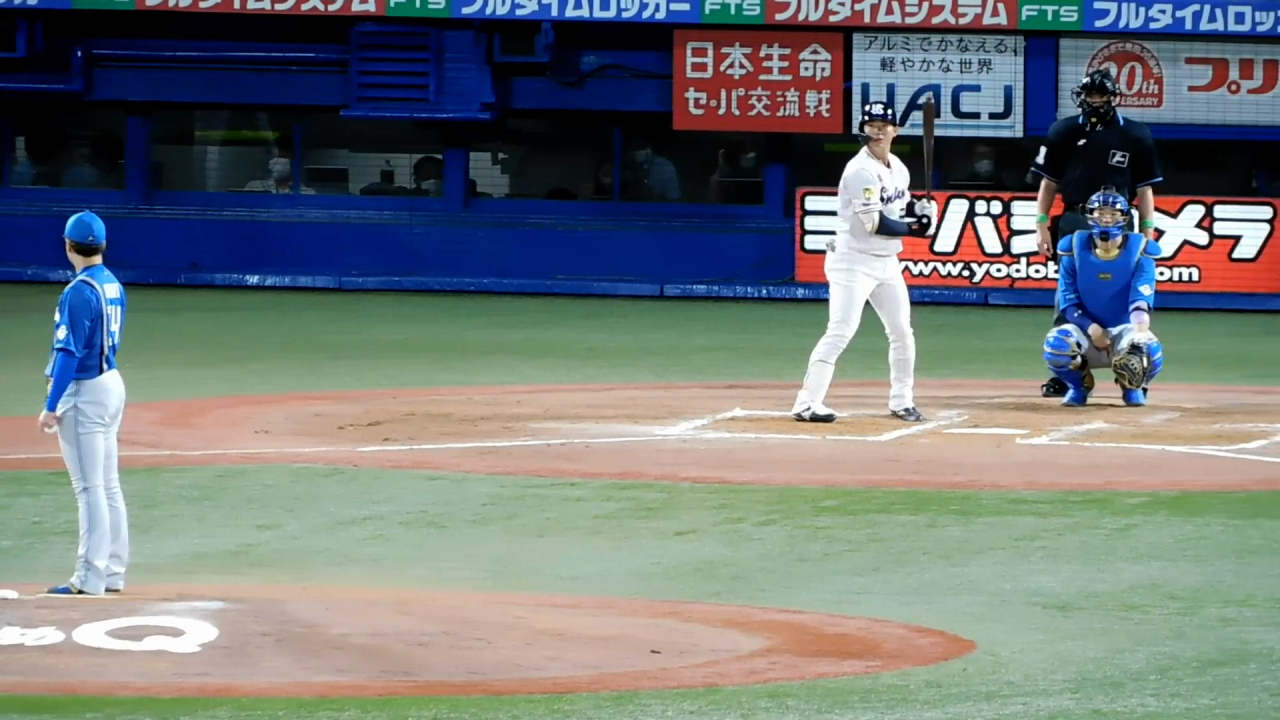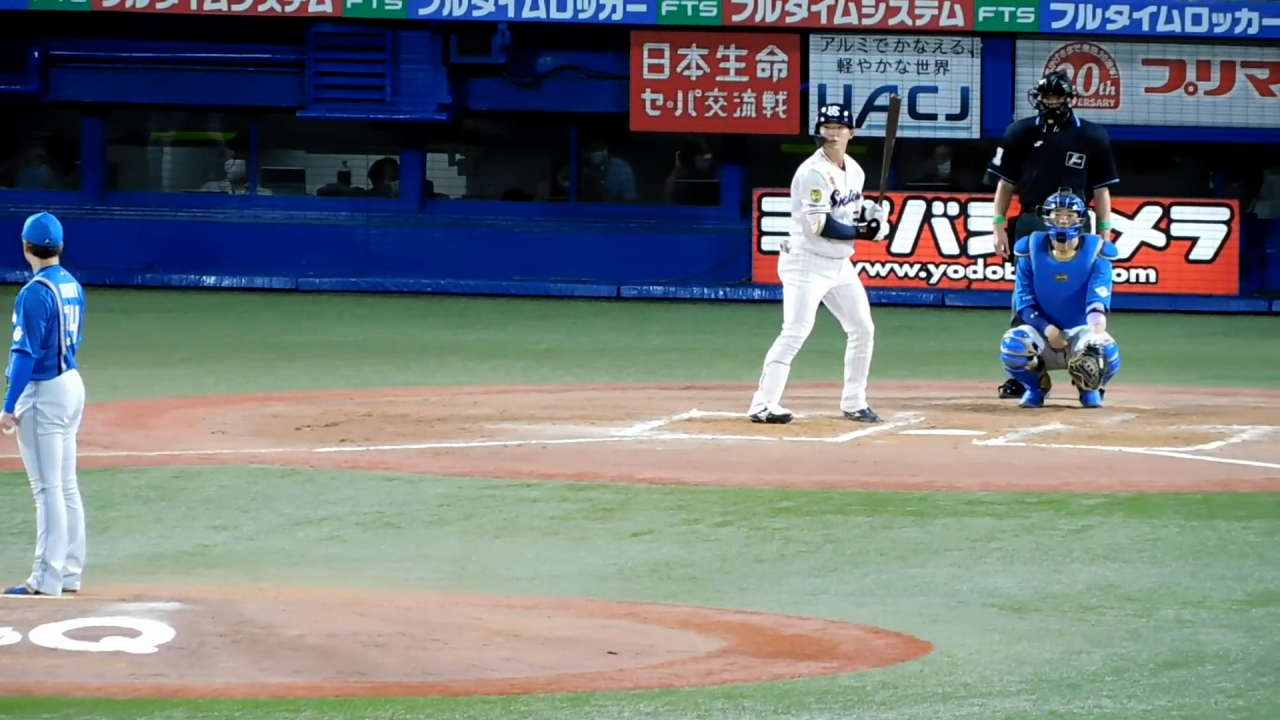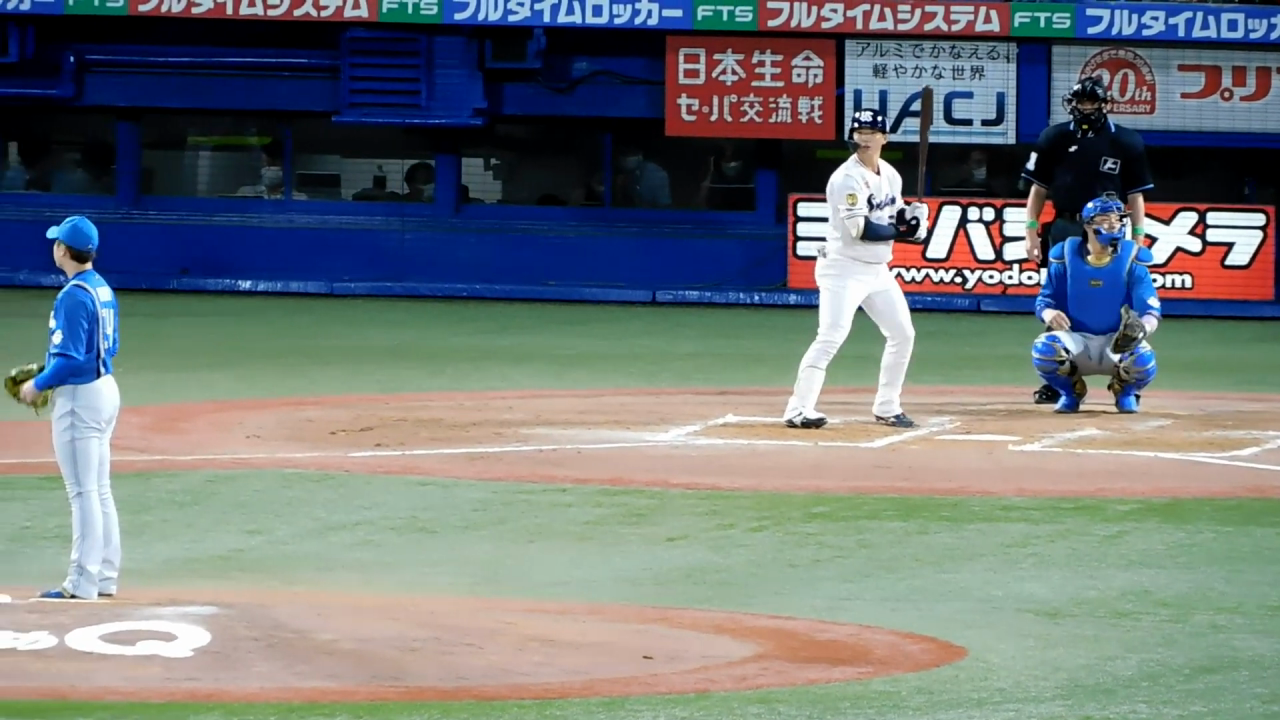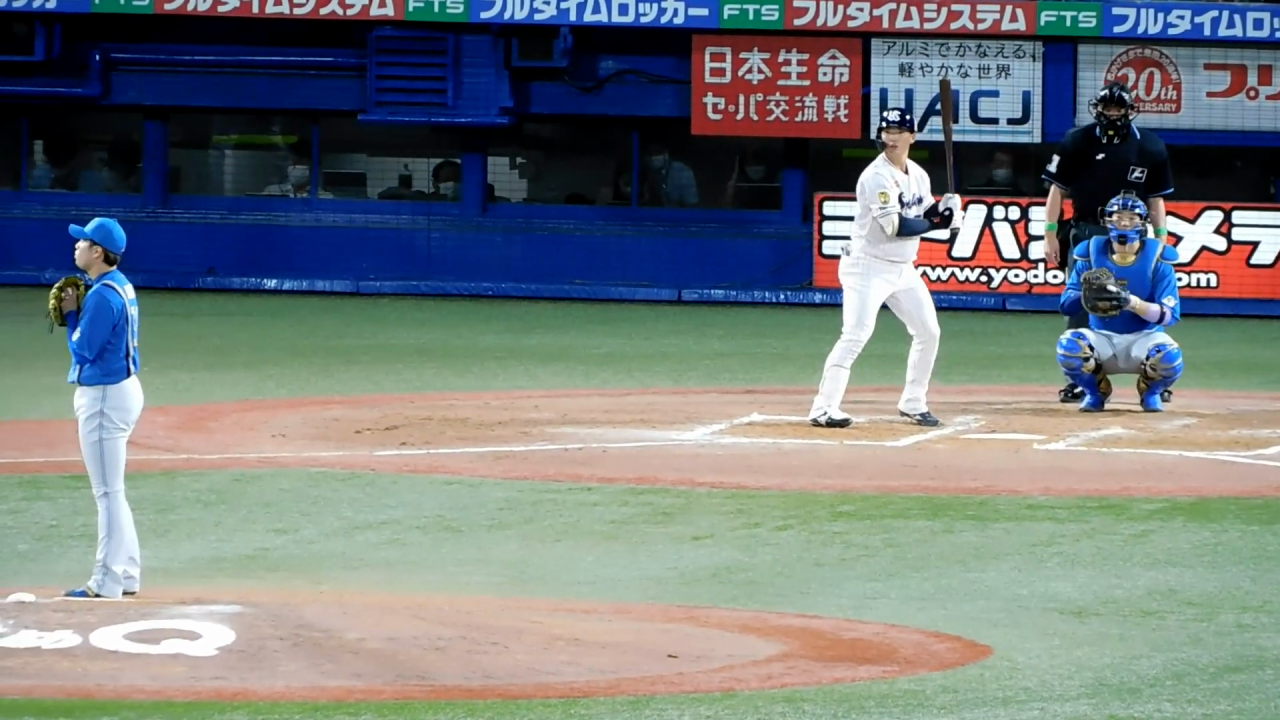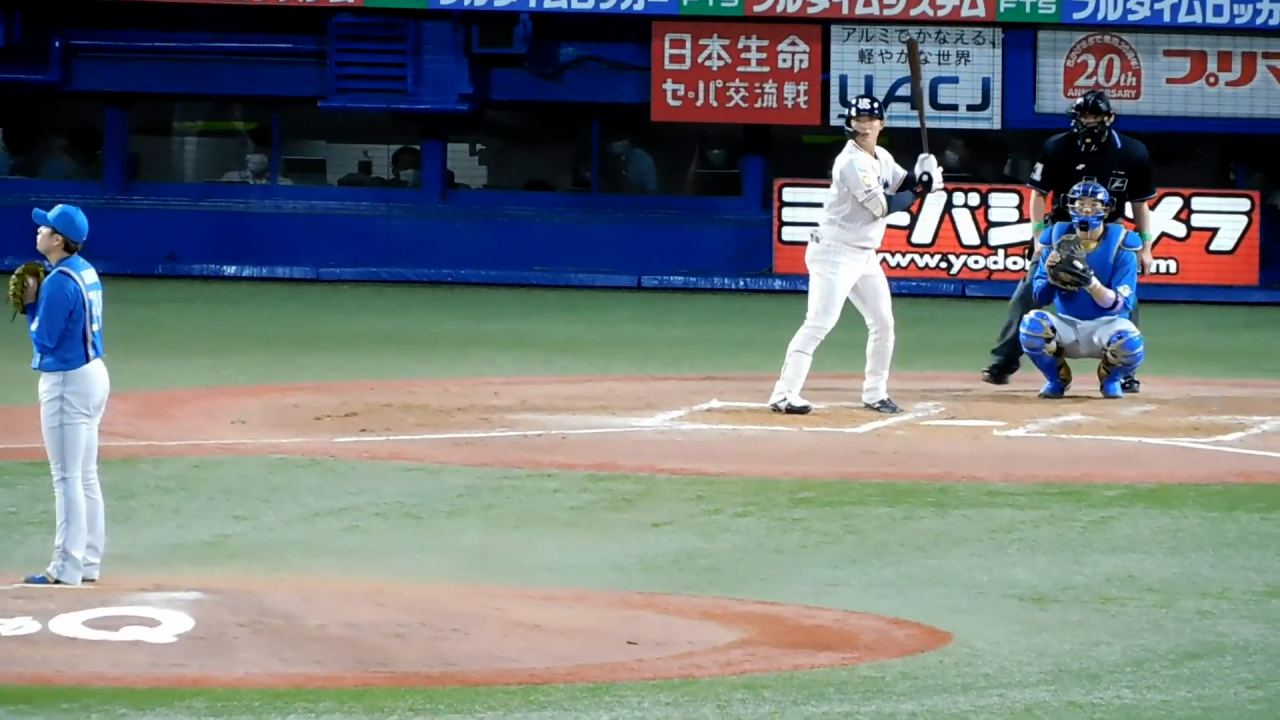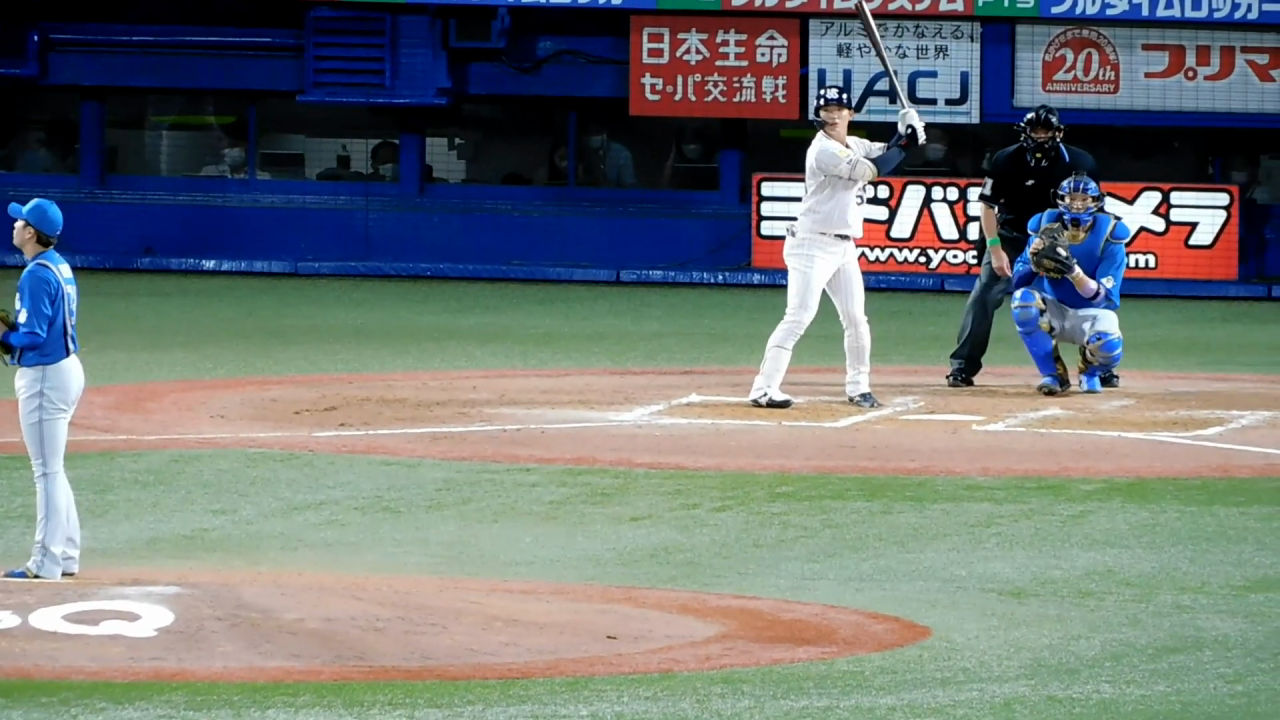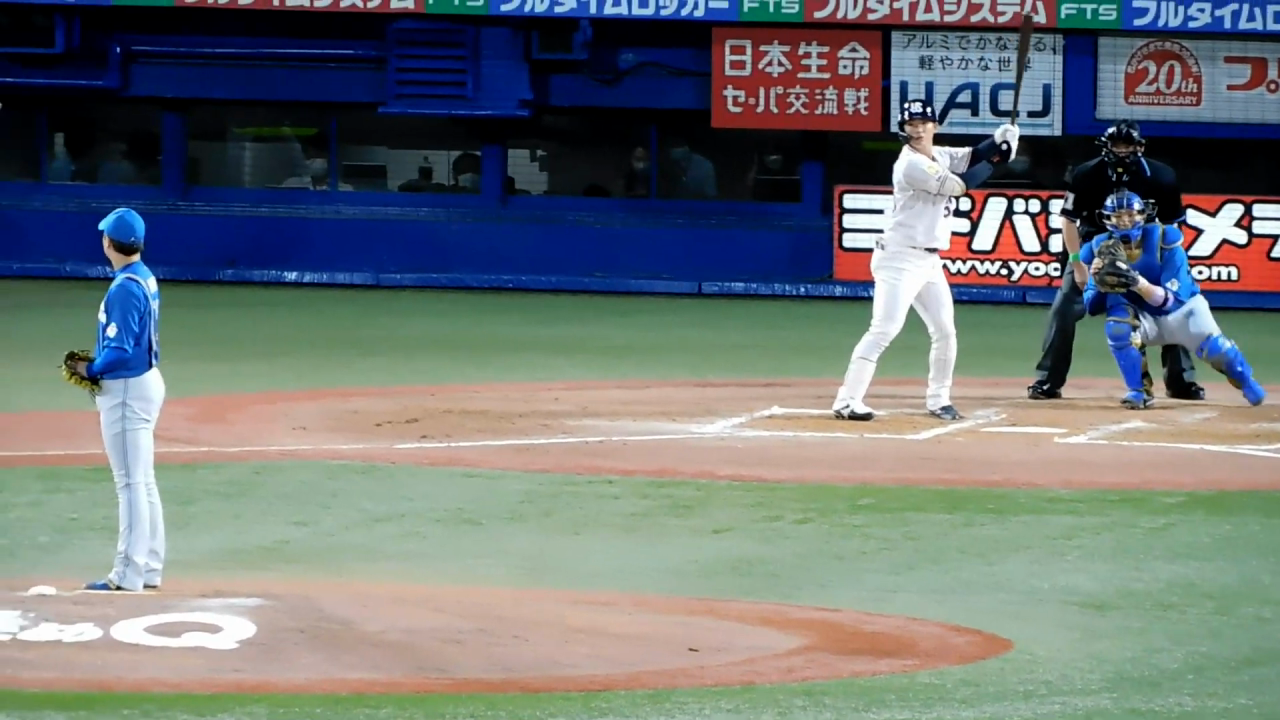
dt=0.5s
person 1, frame 1
left shoulder: (79, 291)
right shoulder: (113, 285)
left elbow: (69, 353)
left wrist: (51, 406)
left hip: (84, 392)
right hip: (111, 384)
left knee: (89, 488)
right knee: (108, 485)
left ankle: (91, 579)
right ankle: (112, 571)
person 1, frame 2
left shoulder: (35, 292)
right shoulder: (72, 285)
left hip: (43, 393)
right hip: (70, 384)
left knee: (47, 488)
right knee: (66, 486)
left ankle: (48, 579)
right ankle: (69, 572)
person 1, frame 3
left shoulder: (72, 296)
right shoulder: (102, 289)
left elbow: (68, 359)
left wrist: (37, 385)
right wrist: (46, 376)
left hip: (78, 398)
right hip: (104, 390)
left knee: (82, 492)
right knee: (100, 490)
left ankle: (82, 584)
right ankle: (104, 576)
person 1, frame 4
left shoulder: (102, 294)
right shoulder: (118, 285)
left elbow: (82, 351)
left wrist: (71, 313)
right wrist: (74, 312)
left hip: (104, 396)
right hip: (120, 390)
left knee: (108, 492)
right knee: (112, 490)
left ankle: (108, 583)
right ankle: (127, 573)
person 1, frame 5
left shoulder: (59, 281)
right shoulder: (85, 271)
left elbow: (44, 341)
left wrist: (31, 305)
right wrist: (38, 302)
left hip: (68, 382)
right hip: (92, 374)
left knee: (67, 477)
right knee: (85, 476)
left ankle: (67, 569)
right ankle: (88, 561)
person 1, frame 6
left shoulder: (36, 274)
right shoulder: (59, 266)
left elbow: (33, 335)
left hip: (45, 377)
right hip: (65, 369)
left knee: (46, 471)
right knee: (52, 470)
left ankle: (47, 564)
right ankle: (65, 555)
person 1, frame 7
left shoulder: (124, 287)
right shoulder: (145, 278)
left elbow: (119, 350)
left wrist: (90, 370)
right wrist: (98, 365)
left hip: (127, 390)
right hip: (144, 381)
left knee: (130, 483)
right knee: (143, 481)
left ankle: (129, 575)
right ankle: (149, 567)
person 2, frame 1
left shoulder: (899, 168)
right shoulder: (860, 170)
left elbow: (900, 206)
right elbow: (874, 223)
left wrist: (918, 209)
right wrist: (914, 228)
left hip: (887, 262)
right hip: (853, 261)
left knee: (902, 330)
right knee: (840, 332)
left ankle: (902, 401)
right ankle: (807, 403)
person 2, frame 2
left shoulder: (854, 170)
right shoulder: (813, 172)
right elbow: (821, 225)
left wrist: (870, 213)
right wrist: (863, 232)
left hip: (840, 264)
right hip: (806, 262)
left knee: (862, 328)
right knee: (795, 332)
left ankle: (854, 402)
right ankle: (763, 405)
person 2, frame 3
left shoulder: (890, 175)
right shoulder: (846, 177)
right elbow: (860, 230)
left wrist: (911, 216)
right wrist: (903, 231)
left hip: (878, 269)
right hip: (844, 268)
left knee: (902, 333)
right knee: (830, 337)
left ankle: (887, 407)
right ankle: (797, 409)
person 2, frame 4
left shoulder: (918, 175)
right shoulder: (876, 176)
left elbow: (924, 214)
right elbow: (895, 226)
left wrist: (942, 211)
right wrist: (938, 222)
left hip: (904, 268)
right hip: (868, 266)
left knee: (928, 332)
right knee: (855, 336)
left ankle: (914, 403)
right ankle: (823, 409)
person 2, frame 5
left shoulder: (882, 157)
right shoulder: (851, 162)
left elbow: (902, 184)
right elbow: (882, 206)
left wrist: (921, 173)
right wrist: (919, 190)
left hip: (866, 254)
right hip: (835, 252)
left knee: (883, 322)
right knee: (819, 323)
left ankle: (875, 392)
right ankle: (784, 394)
person 2, frame 6
left shoulder: (854, 144)
right shoulder: (824, 150)
left elbow: (886, 153)
right elbow: (871, 171)
left wrist: (904, 133)
right wrist: (906, 144)
left hip: (844, 246)
right hip: (812, 244)
left knee: (855, 319)
right knee: (798, 317)
left ankle: (858, 386)
right ankle: (764, 389)
person 2, frame 7
left shoulder: (940, 155)
right shoulder: (911, 164)
left elbow: (973, 157)
right elbow: (959, 185)
left wrist: (998, 141)
right wrist: (997, 159)
left hip: (930, 260)
right hip: (900, 258)
left knee: (945, 332)
right knee: (883, 330)
left ankle: (938, 400)
right ankle: (847, 401)
person 3, frame 1
left shoulder: (1136, 135)
right shoulder: (1064, 131)
left elbow: (1144, 189)
right elbow: (1049, 182)
left wrist: (1147, 233)
right wrist: (1042, 225)
right hip: (1074, 223)
person 3, frame 2
left shoulder: (1092, 136)
right shoulder: (1020, 132)
left elbow: (1101, 190)
right elbow: (1005, 183)
left wrist: (1104, 234)
right wrist: (999, 226)
right hip: (1031, 225)
person 3, frame 3
left shoulder: (1127, 141)
right shoulder: (1054, 137)
left elbow: (1135, 196)
right elbow: (1039, 188)
left wrist: (1138, 239)
right wrist: (1032, 230)
right hip: (1064, 230)
person 3, frame 4
left shoulder: (1150, 146)
right shoulder: (1077, 141)
left elbow: (1156, 199)
right elbow: (1058, 190)
left wrist: (1160, 239)
right wrist: (1051, 234)
right hip: (1086, 232)
person 3, frame 5
left shoulder: (1133, 153)
right shoulder: (1057, 147)
left elbow: (1141, 203)
right elbow: (1038, 193)
left wrist: (1145, 246)
right wrist: (1038, 236)
right knee: (1029, 291)
right ankle: (1002, 360)
person 3, frame 6
left shoulder: (1080, 163)
right shoulder: (1005, 160)
right elbow: (988, 206)
right wrist: (995, 250)
right hip: (1012, 236)
right knee: (985, 296)
right ankle: (962, 366)
person 3, frame 7
left shoulder: (1162, 177)
right shoulder: (1086, 174)
left elbow: (1169, 225)
right elbow: (1069, 220)
right wrist: (1078, 264)
right knee: (1064, 308)
left ankle: (1181, 381)
right ankle: (1047, 380)
person 4, frame 1
left shoulder: (1139, 251)
right shoulder: (1074, 249)
left elbow: (1141, 301)
right elbow: (1067, 302)
left wrist: (1140, 338)
right wrist: (1092, 329)
left hip: (1125, 330)
right hip: (1085, 330)
left knee: (1150, 351)
right knee: (1055, 344)
left ankle: (1133, 386)
right ankle: (1079, 385)
person 4, frame 2
left shoulder: (1096, 253)
right shoulder: (1031, 250)
left elbow: (1098, 303)
right elbow: (1024, 304)
left wrist: (1096, 339)
right wrist: (1050, 331)
left hip: (1082, 332)
right hip: (1042, 332)
left knee: (1107, 353)
right knee: (1011, 345)
left ankle: (1090, 388)
right ankle: (1036, 387)
person 4, frame 3
left shoulder: (1131, 259)
right shoulder: (1066, 256)
left elbow: (1151, 309)
right elbow: (1043, 301)
left wrist: (1141, 328)
right wrist: (1048, 313)
left hip: (1119, 341)
right hip: (1077, 340)
left knee: (1143, 360)
right knee: (1043, 349)
left ankle: (1125, 392)
right ankle: (1071, 392)
person 4, frame 4
left shoulder: (1158, 258)
right shoulder: (1091, 254)
left elbow: (1170, 314)
right elbow: (1066, 304)
left wrist: (1132, 302)
right wrist: (1089, 293)
left hip: (1144, 338)
right hip: (1102, 337)
left knee: (1170, 357)
right knee: (1068, 346)
left ankle: (1150, 391)
right ankle: (1096, 391)
person 4, frame 5
left shoulder: (1121, 246)
right shoulder: (1057, 239)
left elbow: (1121, 305)
right elbow: (1041, 297)
left wrist: (1091, 283)
right wrist: (1051, 275)
left hip: (1106, 324)
right hip: (1067, 324)
left knee: (1131, 345)
right knee: (1031, 326)
left ankle: (1110, 378)
right ankle: (1057, 378)
person 4, frame 6
left shoulder: (1109, 236)
right shoulder: (1046, 226)
left elbow: (1103, 297)
right elbow: (1017, 281)
left wrist: (1074, 271)
right wrist: (1034, 264)
left hip: (1093, 314)
right hip: (1056, 309)
left knee: (1109, 348)
right knee: (1022, 298)
left ankle: (1089, 372)
right ankle: (1053, 374)
person 4, frame 7
left shoulder: (1164, 243)
right shoulder: (1101, 250)
left elbow: (1172, 301)
right elbow: (1092, 308)
left wrist: (1138, 283)
right wrist: (1100, 285)
left hip: (1182, 310)
right hip: (1145, 317)
left knee: (1215, 350)
right knee: (1117, 319)
left ankle: (1242, 377)
right ankle: (1138, 390)
